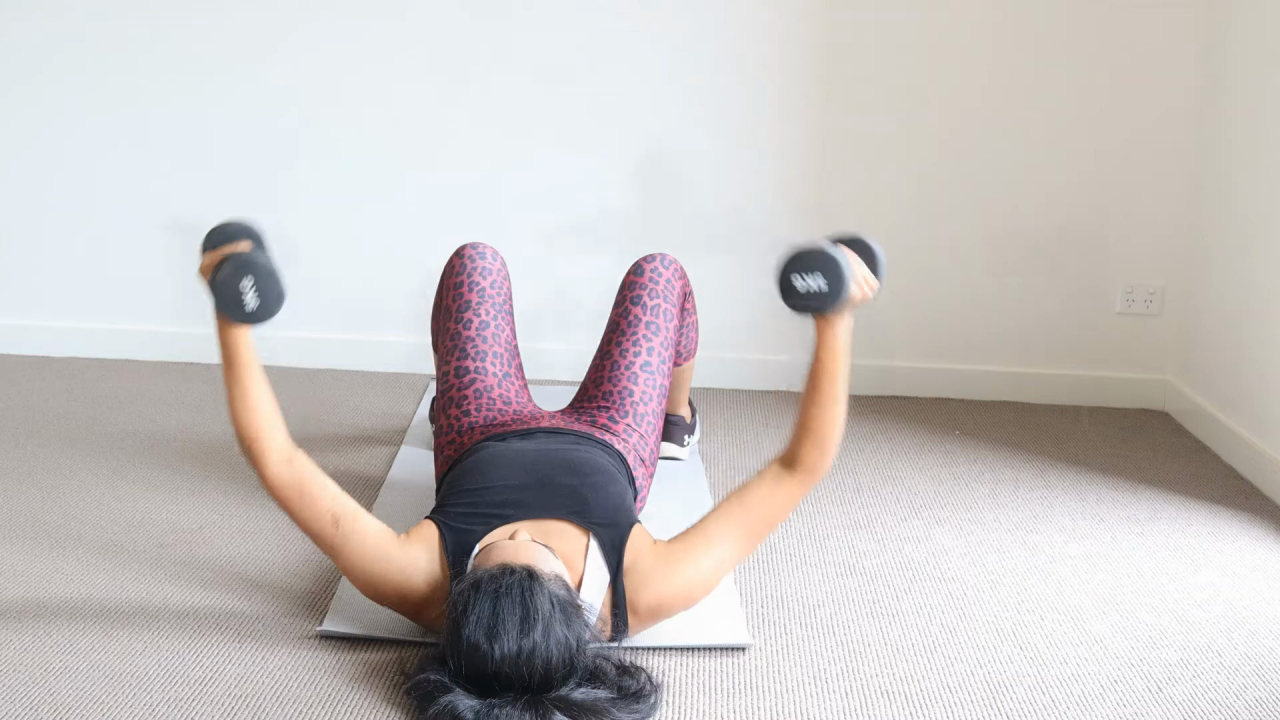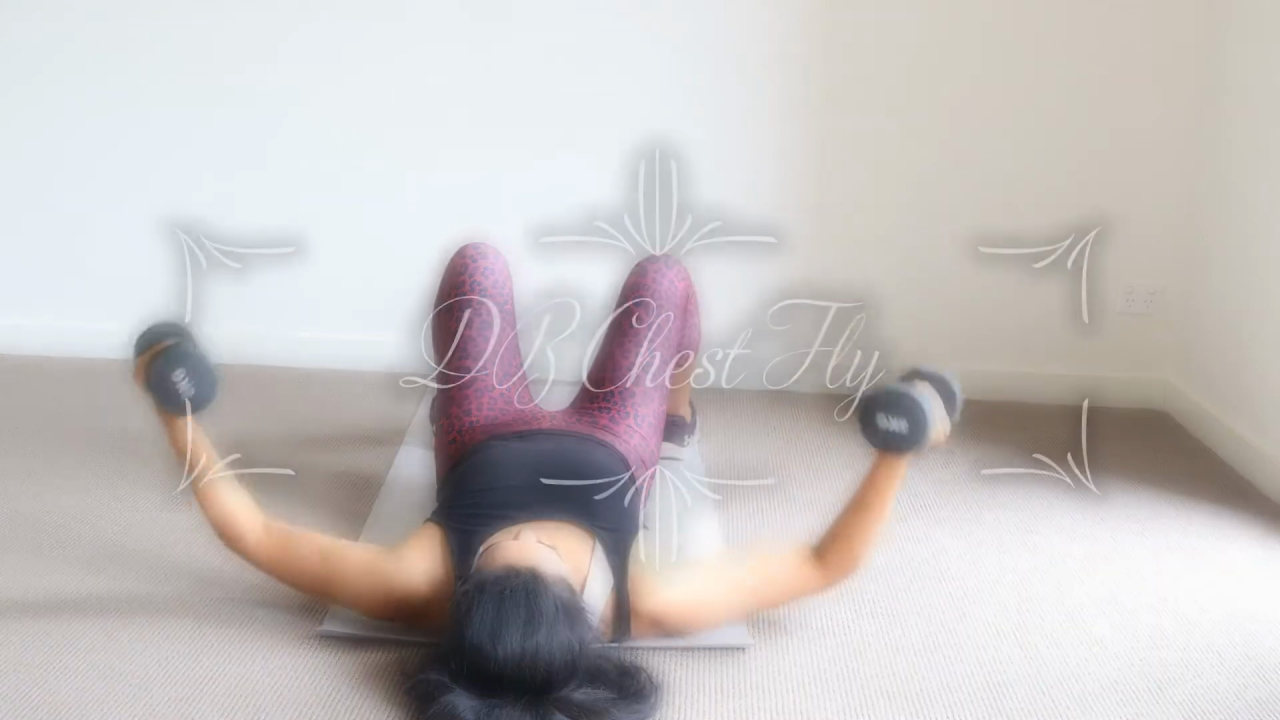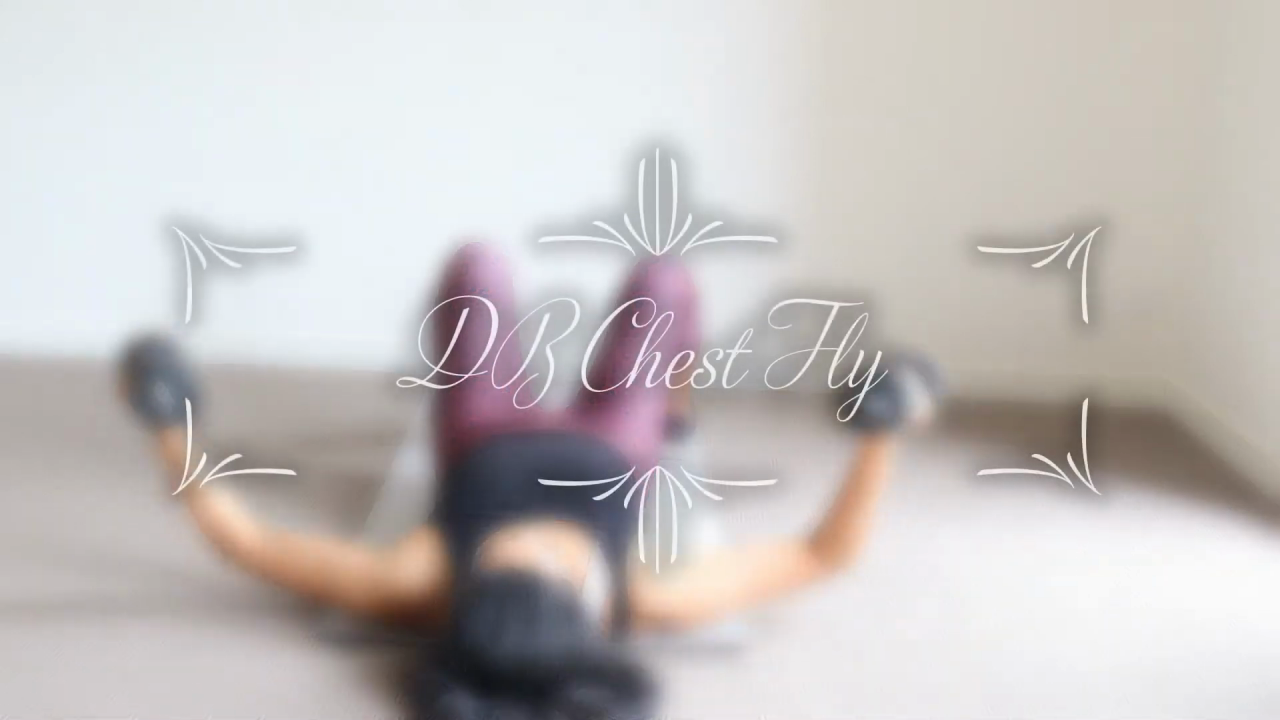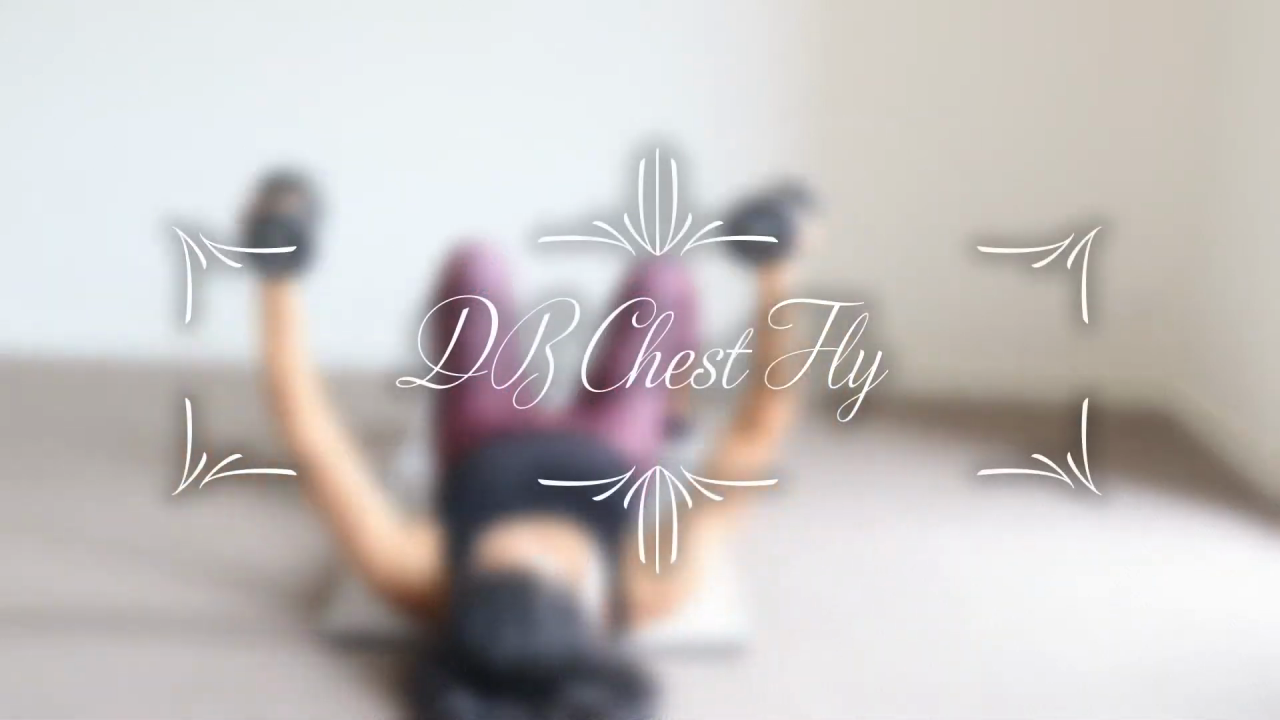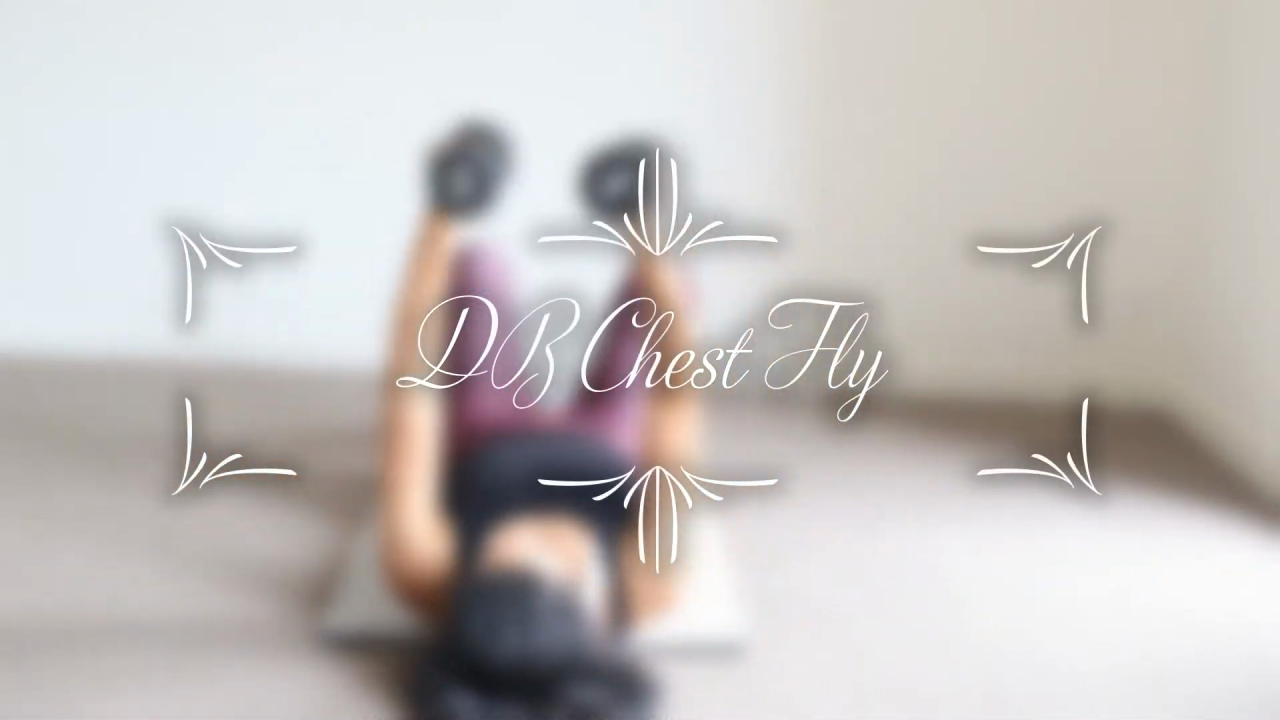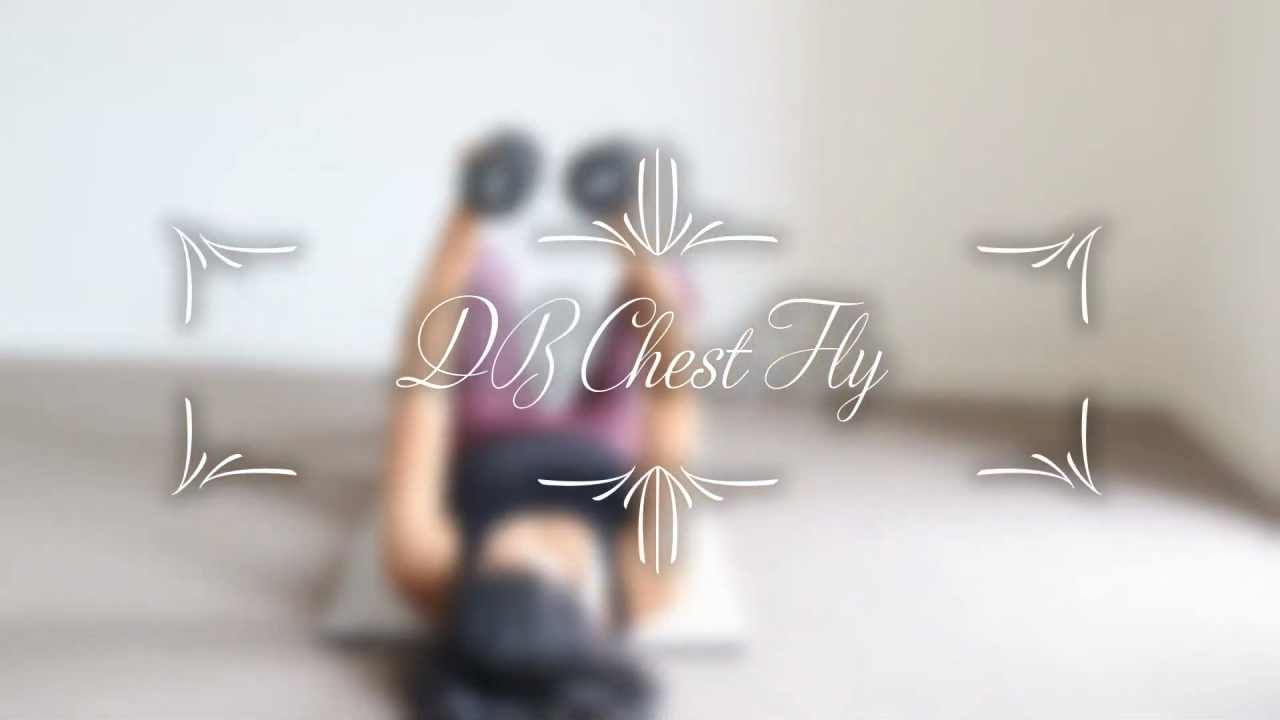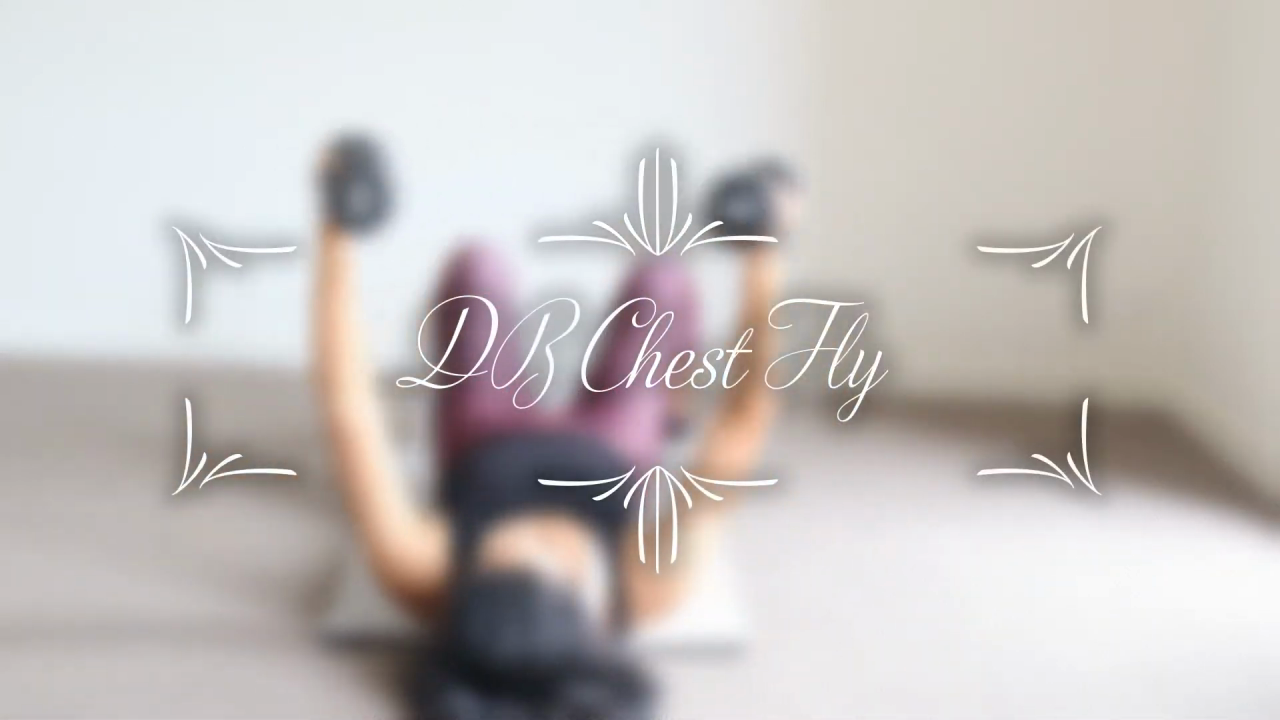
dt=0.4s
person 1, frame 1
left shoulder: (421, 584)
right shoulder: (643, 591)
left elbow: (278, 463)
right elbow: (802, 465)
left wrist: (234, 320)
right wrist: (834, 319)
left hip: (482, 450)
right hip: (606, 456)
left knee: (476, 261)
right knee: (657, 274)
right ankle: (676, 426)
person 1, frame 2
left shoulder: (423, 588)
right shoulder: (643, 603)
left elbow: (254, 533)
right elbow: (826, 562)
left wrist: (178, 417)
right wrist: (895, 454)
left hip: (485, 448)
right hip: (604, 453)
left knee: (478, 261)
right knee: (661, 276)
right ankle: (675, 423)
person 1, frame 3
left shoulder: (424, 589)
right shoulder: (642, 602)
left elbow: (255, 545)
right elbow: (822, 556)
left wrist: (174, 438)
right wrist: (878, 438)
left hip: (485, 447)
right hip: (606, 449)
left knee: (477, 261)
right knee: (663, 279)
right ankle: (672, 417)
person 1, frame 4
left shoulder: (423, 580)
right shoulder: (647, 590)
left elbow: (310, 437)
right elbow: (754, 442)
left wrist: (277, 280)
right wrist: (775, 278)
left hip: (485, 446)
right hip: (609, 450)
left knee: (476, 264)
right knee: (661, 280)
right ankle: (666, 413)
person 1, frame 5
left shoulder: (429, 577)
right shoulder: (641, 586)
left elbow: (408, 392)
right elbow: (675, 407)
left wrist: (441, 217)
left hip: (488, 448)
right hip: (607, 452)
left knee: (476, 266)
right knee: (652, 290)
person 1, frame 6
left shoulder: (429, 574)
right shoulder: (639, 585)
left elbow: (420, 390)
right elbow: (671, 399)
left wrist: (467, 217)
left hip: (487, 445)
right hip: (605, 449)
left knee: (480, 268)
right knee: (664, 286)
person 1, frame 7
left shoulder: (424, 575)
right shoulder: (645, 587)
left elbow: (350, 414)
right elbow: (741, 432)
left wrist: (339, 237)
right wrist: (760, 259)
left hip: (486, 447)
right hip: (610, 453)
left knee: (478, 265)
right knee: (662, 280)
right ankle: (664, 416)
